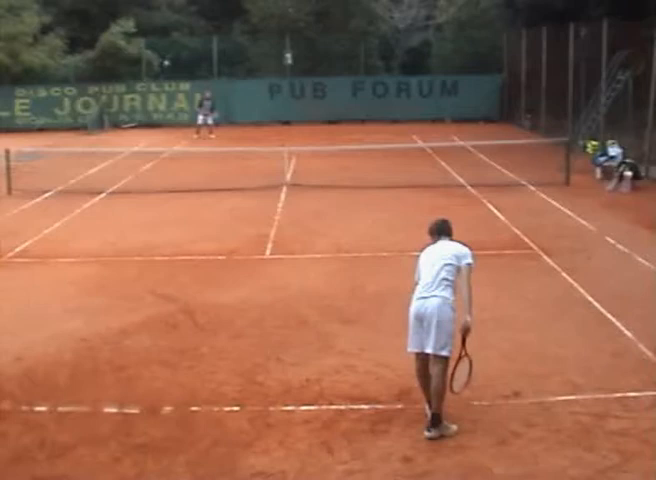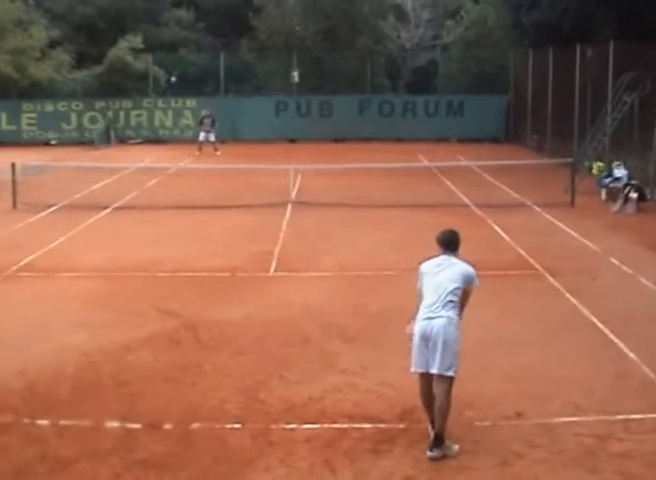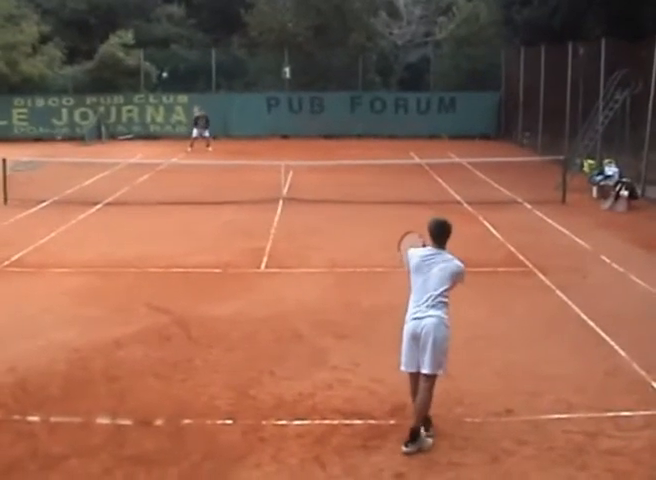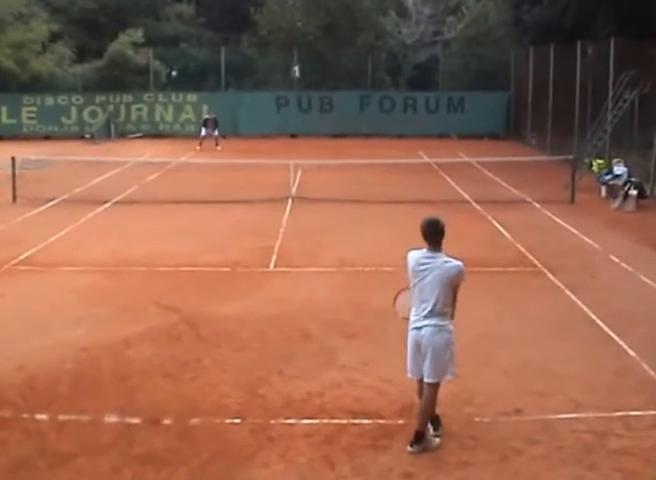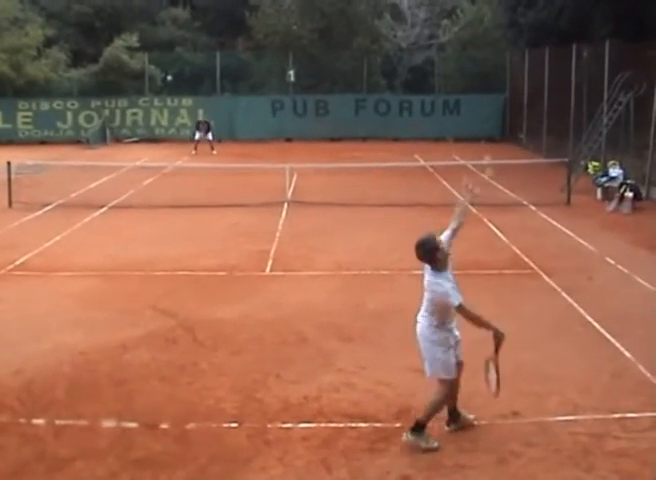
dt=1s
person 1, frame 1
left shoulder: (426, 252)
right shoulder: (462, 250)
right elbow: (465, 283)
right wrist: (468, 315)
left hip: (418, 303)
right hip: (440, 304)
left knee: (421, 359)
right knee: (439, 363)
left ankle: (431, 406)
right ankle: (435, 424)
person 1, frame 2
left shoulder: (425, 266)
right shoulder: (468, 271)
left hip: (423, 322)
right hip: (445, 325)
left knee: (425, 378)
right knee: (443, 383)
left ankle: (433, 426)
right ankle: (437, 443)
person 1, frame 3
left shoulder: (413, 254)
right shoulder: (456, 267)
left hip: (413, 321)
right hip: (435, 323)
left knee: (415, 378)
right knee: (426, 381)
left ankle: (424, 421)
right ankle: (413, 438)
person 1, frame 4
left shoulder: (412, 258)
right shoulder: (455, 267)
right elbow: (453, 296)
left hip: (416, 327)
right hip: (438, 330)
left knee: (423, 382)
right knee: (431, 385)
left ankle: (432, 420)
right ankle: (418, 439)
person 1, frame 5
left shoulder: (434, 259)
right shoulder: (443, 287)
left elbow: (455, 224)
right elbow: (468, 315)
left wrist: (464, 200)
right wrist: (495, 331)
left hip: (440, 328)
right hip: (434, 336)
left knee: (455, 371)
right knee: (447, 386)
left ankle: (454, 417)
right ankle: (416, 431)
